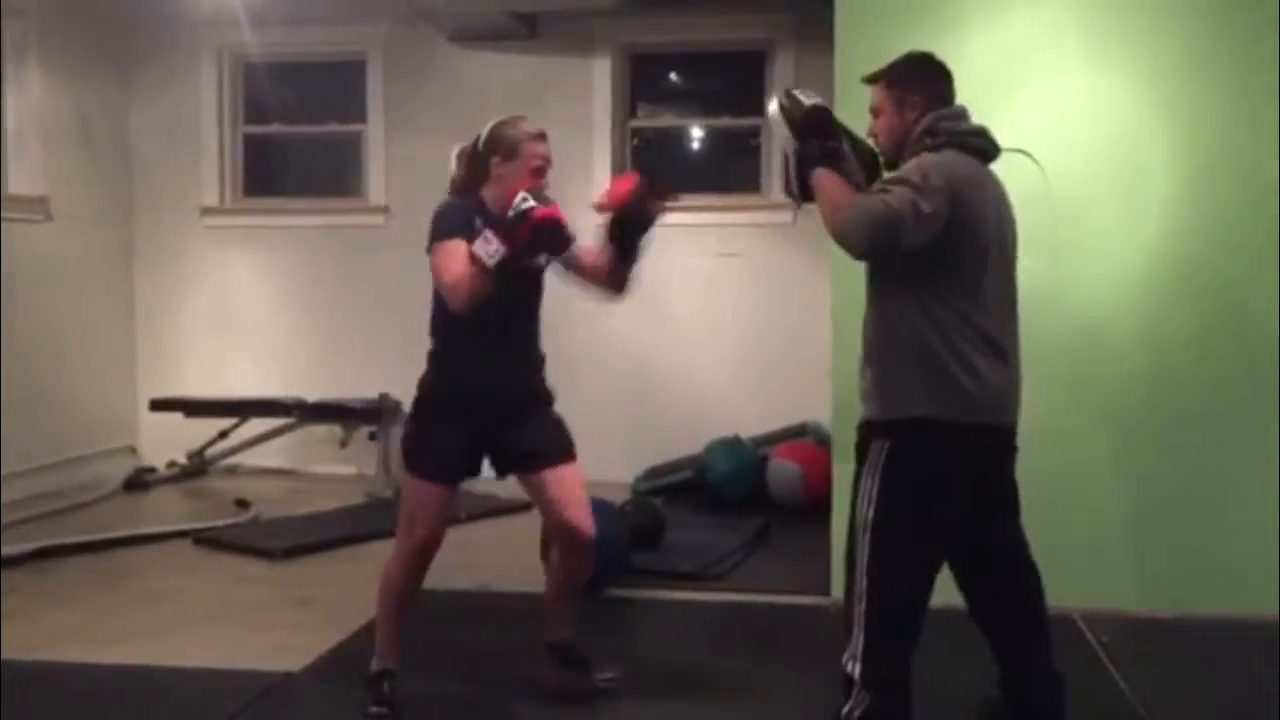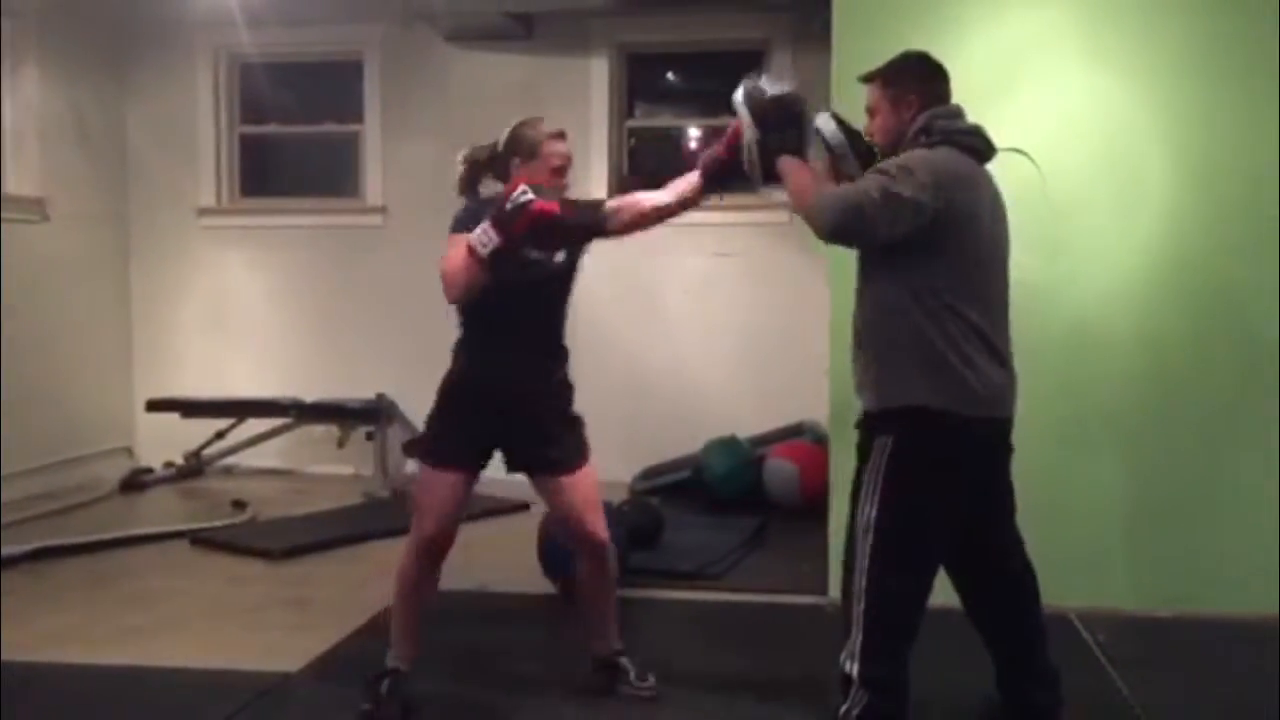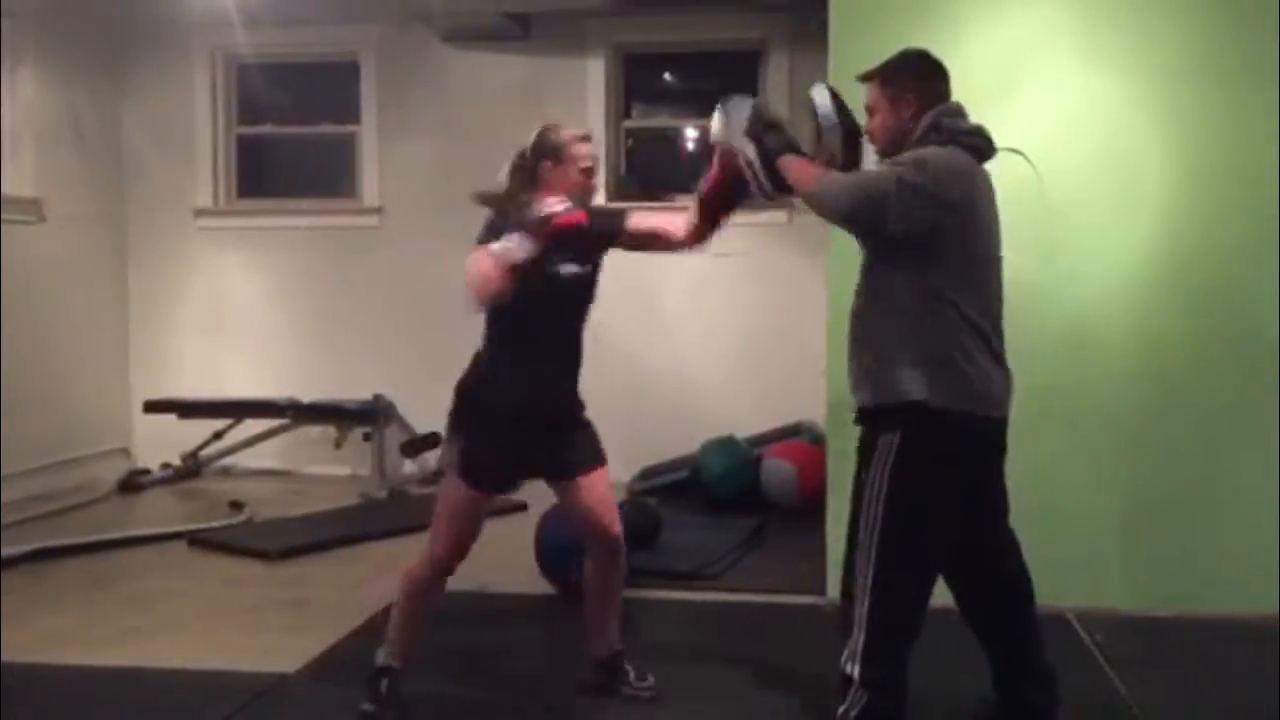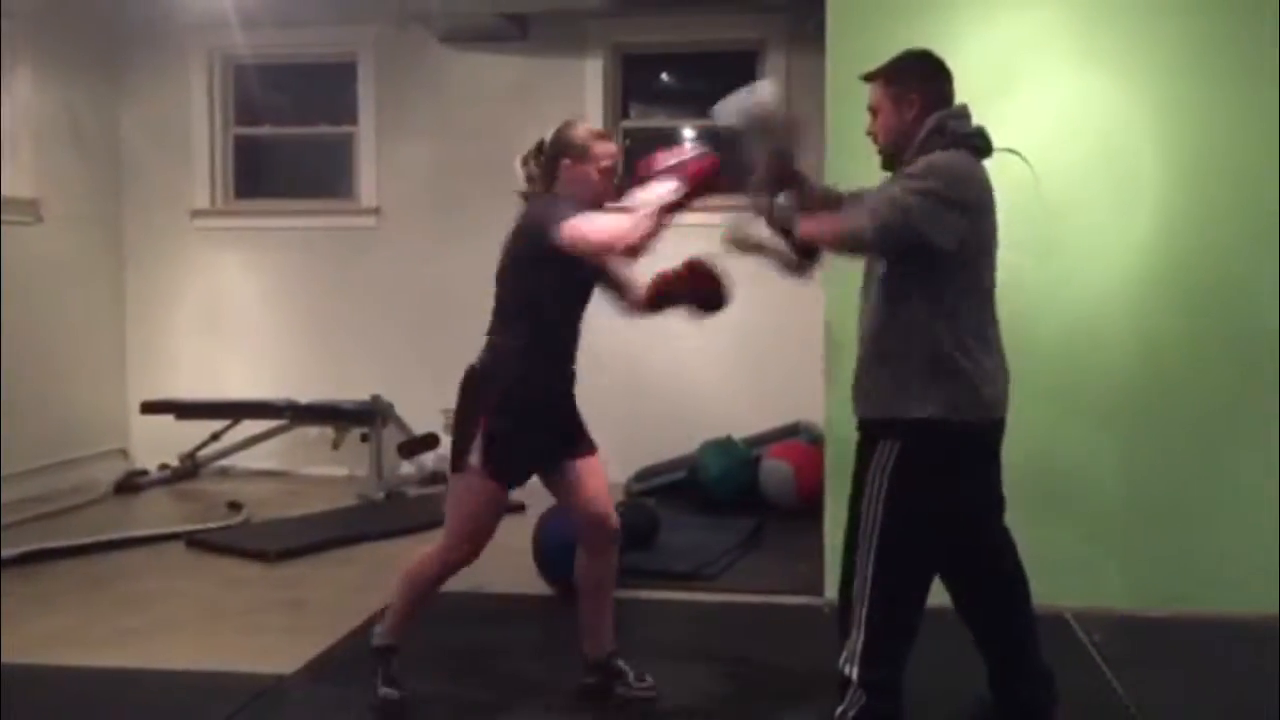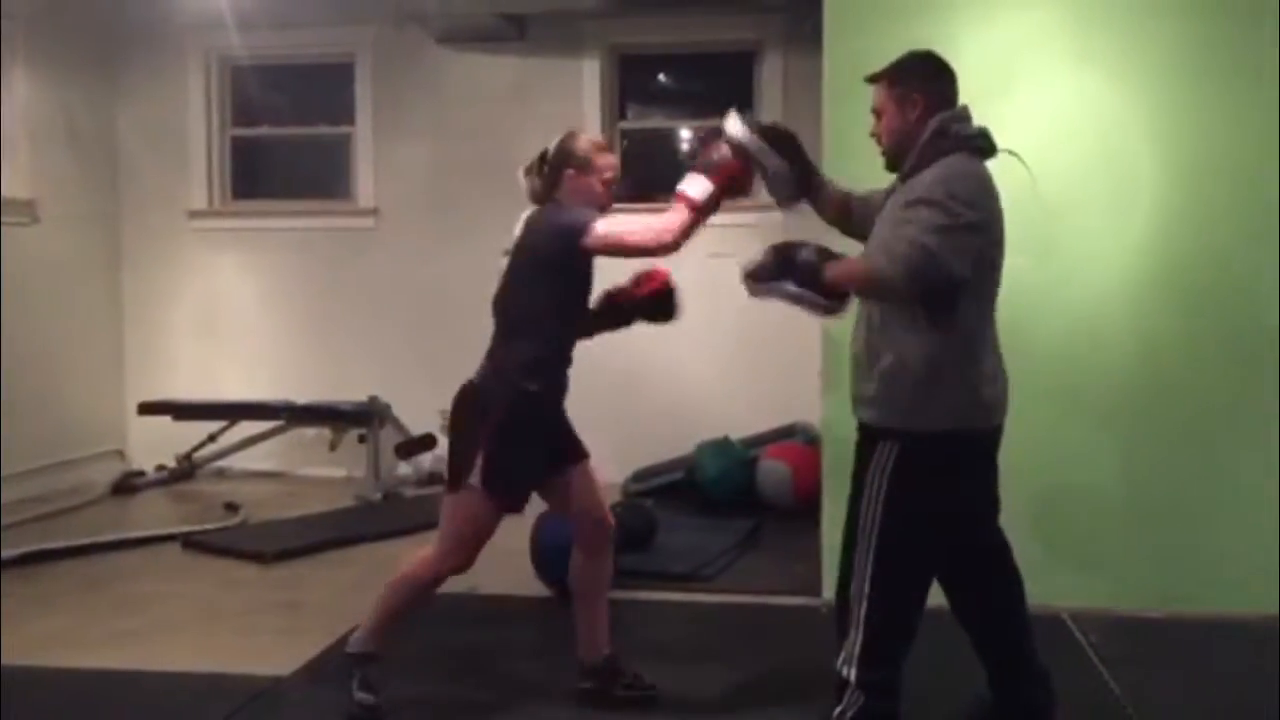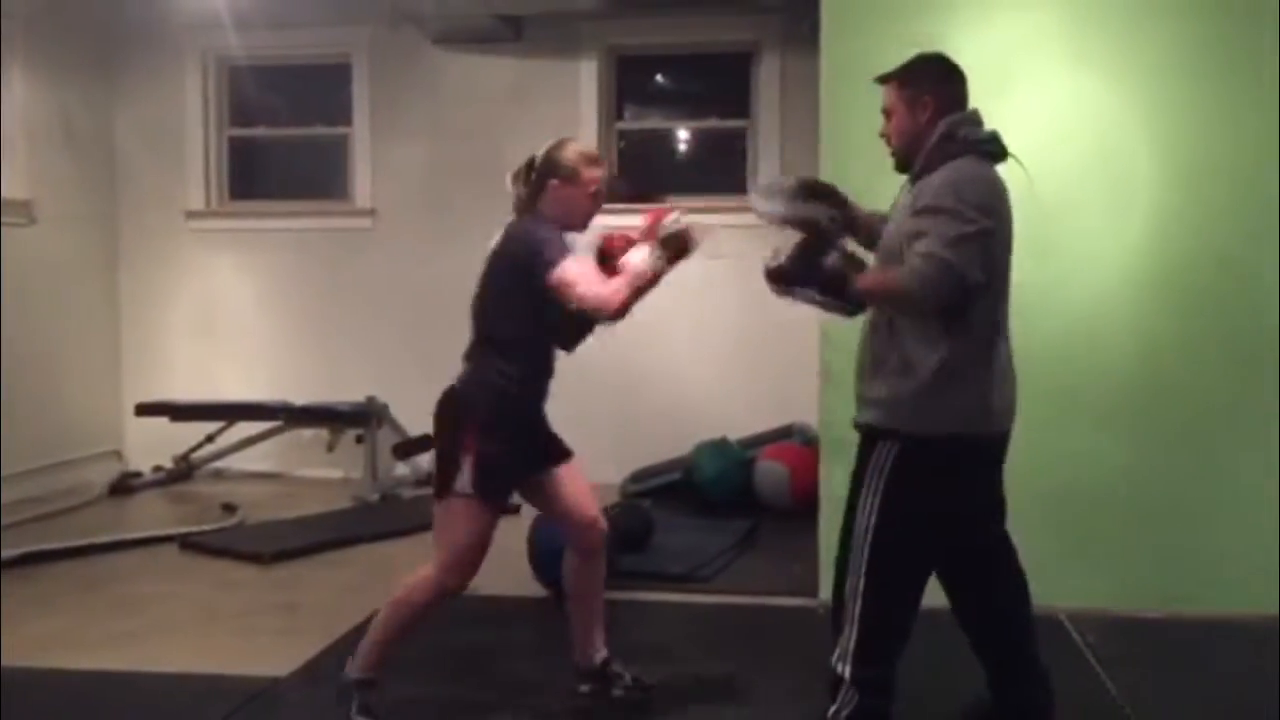
dt=0.1s
person 1, frame 1
left shoulder: (935, 173)
right shoulder: (974, 176)
left elbow: (863, 231)
right elbow: (896, 233)
left wrist: (820, 168)
right wrist: (856, 177)
left hip: (922, 416)
right hip: (982, 413)
left knee: (884, 578)
right knee: (998, 565)
person 1, frame 2
left shoulder: (929, 171)
right shoulder: (956, 175)
left elbow: (838, 214)
right elbow: (876, 218)
left wrist: (782, 156)
left hip: (925, 413)
right hip: (976, 410)
left knee: (883, 579)
right knee: (993, 563)
person 1, frame 3
left shoulder: (933, 169)
right shoulder: (953, 172)
left elbow: (847, 201)
right elbow: (877, 208)
left wrist: (781, 153)
right wrist: (819, 156)
left hip: (923, 412)
right hip: (971, 408)
left knee: (883, 577)
right knee: (988, 563)
person 1, frame 4
left shoulder: (943, 175)
right shoulder: (931, 174)
left elbow: (868, 232)
right elbow: (859, 216)
left wrist: (794, 223)
right wrist: (799, 186)
left hip: (920, 416)
right hip: (963, 412)
left knee: (881, 580)
right knee: (983, 562)
person 1, frame 5
left shoulder: (951, 182)
right shoulder: (933, 180)
left elbow: (903, 270)
right elbow: (857, 213)
left wrist: (817, 271)
right wrist: (800, 174)
left hip: (917, 423)
right hip: (959, 417)
left knee: (878, 582)
right knee: (978, 564)
person 1, frame 6
left shoulder: (956, 185)
right shoulder: (958, 179)
left elbow: (928, 282)
right elbow: (892, 239)
left wrist: (845, 280)
right wrist: (841, 214)
left hip: (920, 424)
right hip: (971, 419)
left knee: (872, 588)
right knee: (982, 565)
person 2, frame 1
left shoulder: (536, 224)
right shoulder: (455, 217)
left elbow: (612, 278)
right elbow: (459, 295)
left wrist: (628, 226)
right wrist: (505, 236)
left hip: (523, 401)
right hip: (451, 402)
left knee: (577, 532)
right knee: (416, 546)
left ankle: (563, 643)
right ankle: (383, 672)
person 2, frame 2
left shoulder: (573, 219)
right shoulder: (477, 214)
left elbow: (664, 202)
right elbow: (457, 287)
left wrist: (714, 160)
right wrist: (500, 223)
left hip: (544, 403)
right hip: (473, 398)
left knee: (591, 536)
right knee: (428, 538)
left ankle: (607, 658)
person 2, frame 3
left shoulder: (592, 227)
right shoulder: (513, 221)
left elbow: (681, 232)
right elbow: (487, 292)
left wrist: (716, 196)
right wrist: (534, 238)
left hip: (558, 410)
right hip: (493, 404)
left knee: (608, 536)
right knee: (446, 550)
left ankle: (606, 660)
right ankle: (388, 668)
person 2, frame 4
left shoulder: (575, 223)
right shoulder: (545, 218)
left elbow: (638, 296)
right elbow: (620, 241)
left wrist: (678, 288)
right wrist: (670, 182)
left hip: (549, 400)
right hip: (501, 399)
left knee: (602, 528)
right knee: (462, 544)
left ankle: (600, 662)
right ankle: (385, 644)
person 2, frame 5
left shoulder: (567, 232)
right shoulder: (556, 227)
right elbow: (659, 237)
left wrist: (619, 305)
right wrist: (708, 181)
left hip: (539, 410)
right hip: (501, 411)
left knee: (597, 529)
right knee: (453, 554)
left ankle: (598, 666)
right ankle: (364, 650)
person 2, frame 6
left shoulder: (542, 243)
right shoulder: (534, 241)
left elbow: (568, 319)
right elbow: (606, 304)
right wrist: (657, 254)
left hip: (520, 418)
right hip: (479, 420)
left knee: (590, 532)
right knee: (453, 569)
left ankle: (595, 667)
